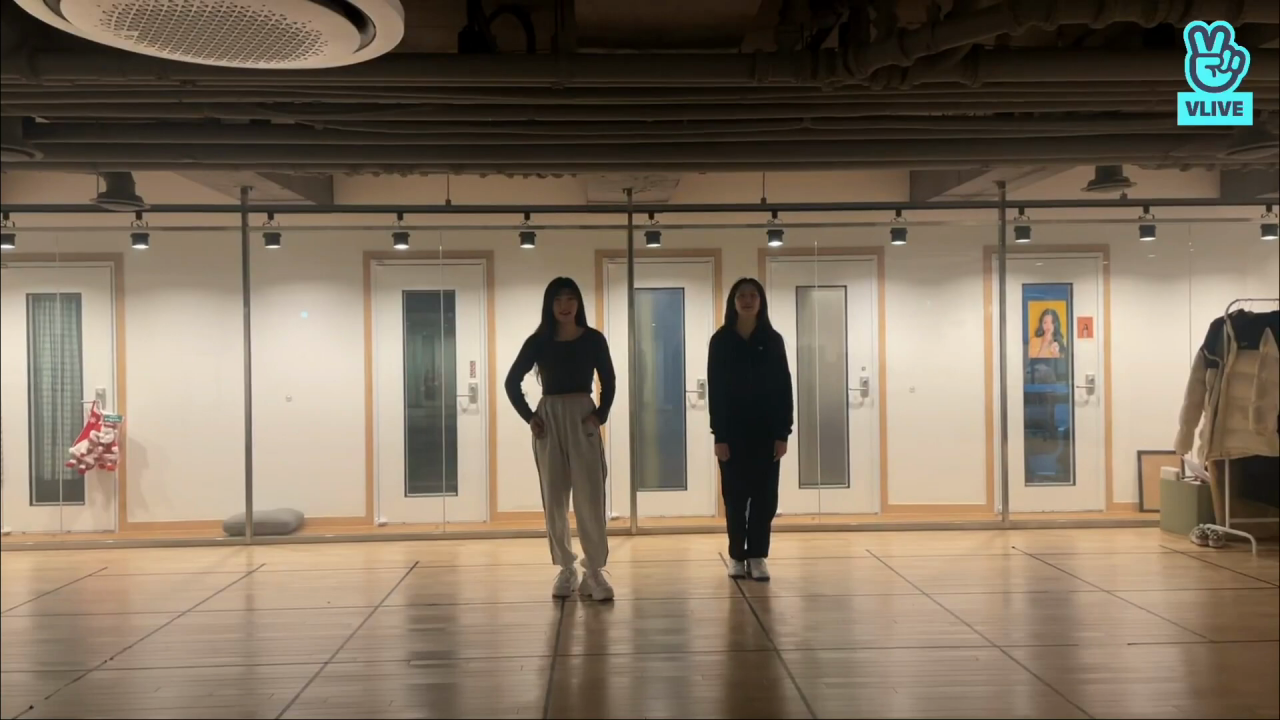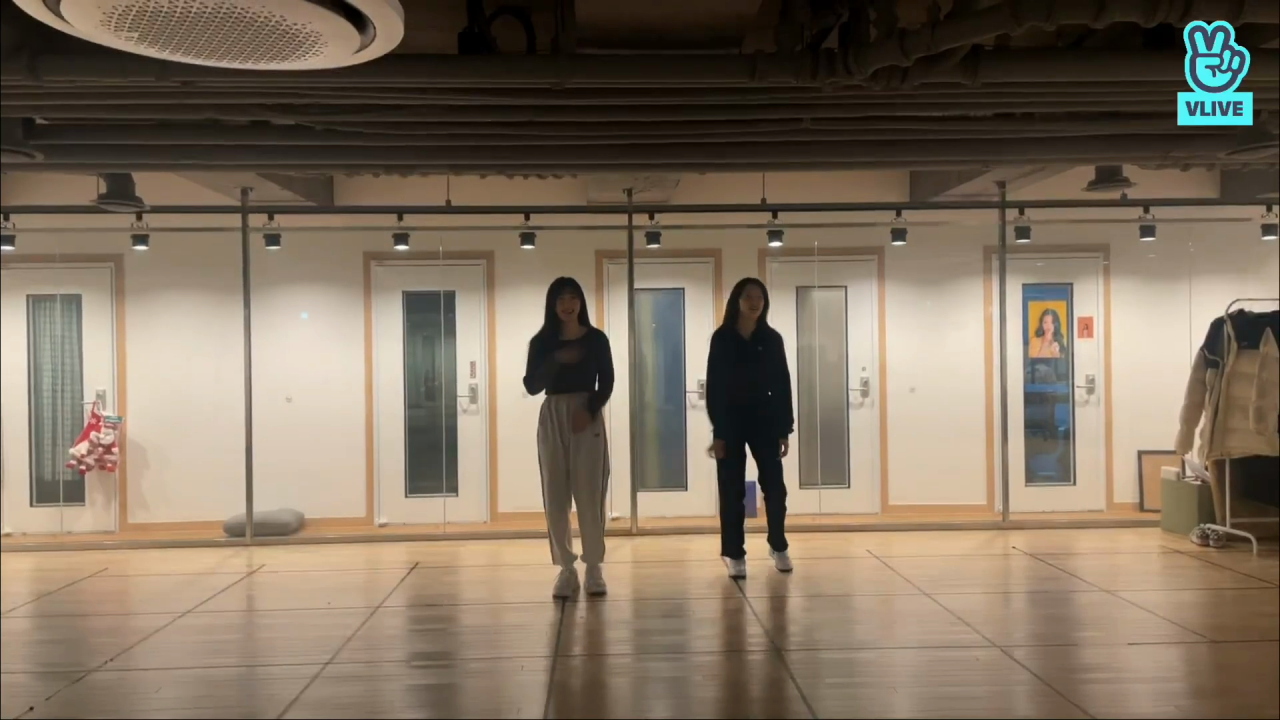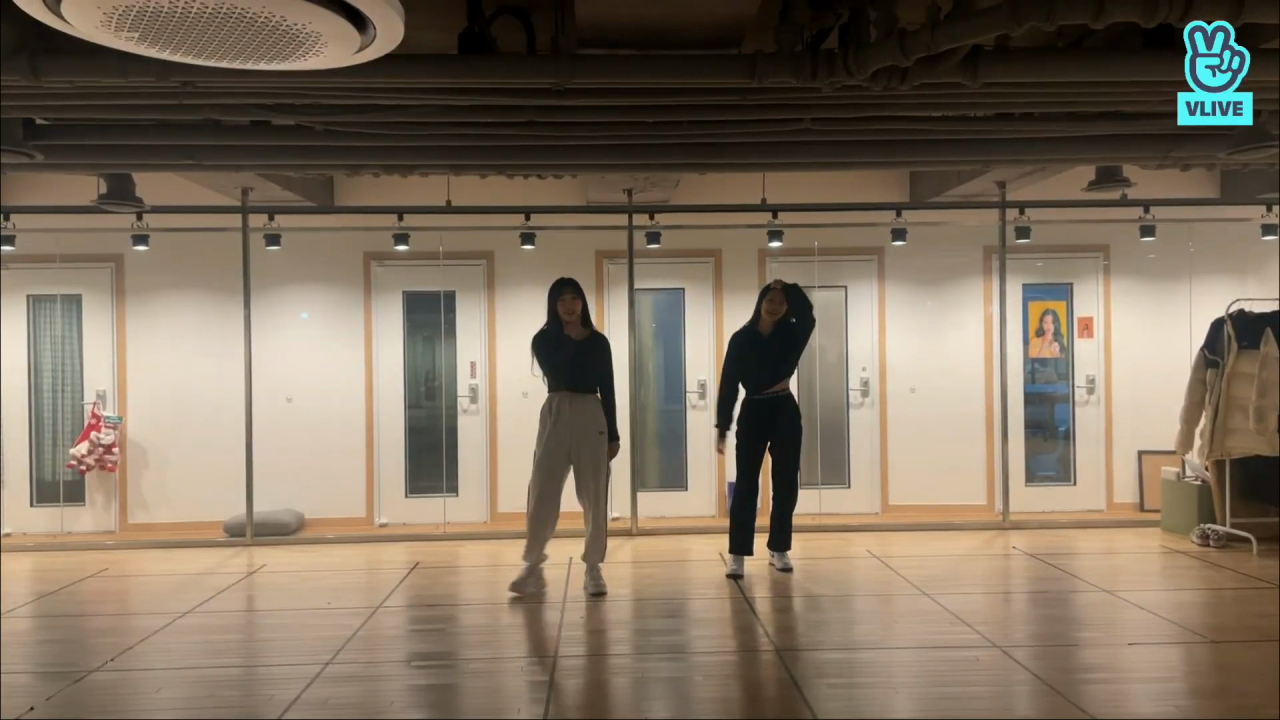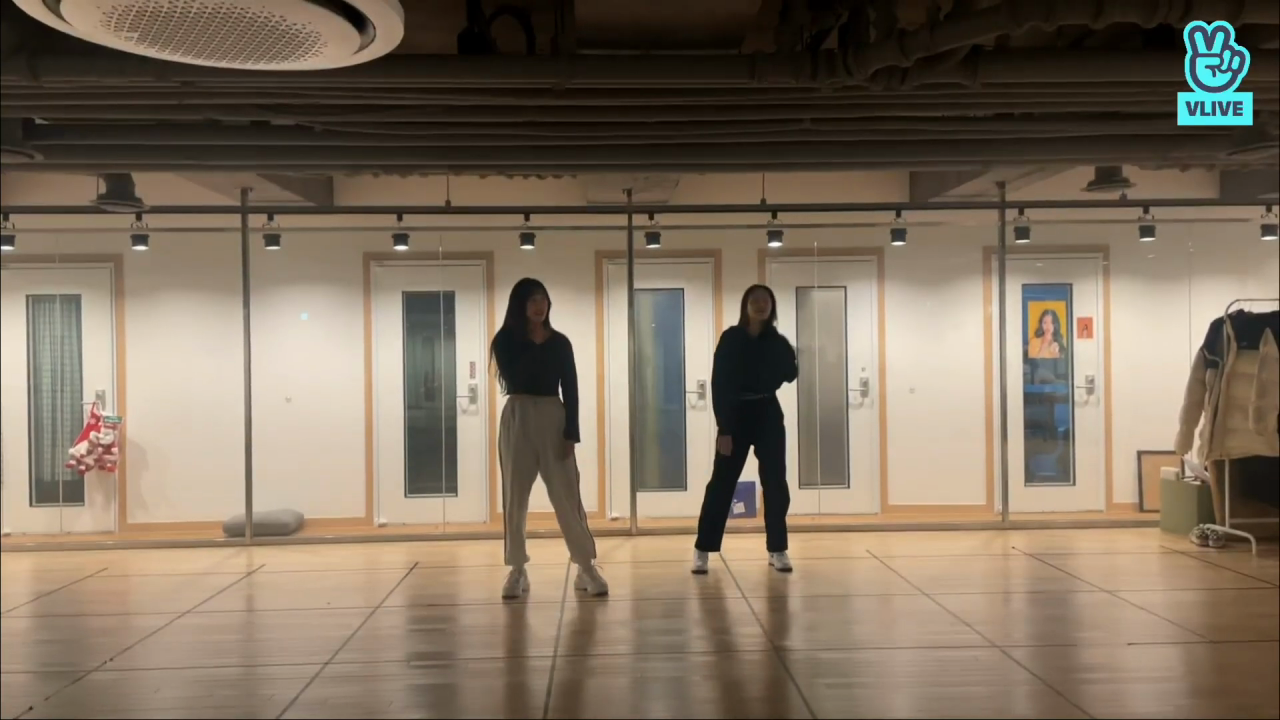
dt=0.7s
person 1, frame 1
left shoulder: (593, 339)
right shoulder: (538, 342)
left elbow: (609, 381)
right elbow: (512, 382)
left wrist: (601, 414)
right wrist: (529, 416)
left hip: (582, 417)
right hip: (549, 417)
left knee: (589, 495)
right knee: (554, 498)
left ankle: (593, 571)
right ankle: (566, 569)
person 1, frame 2
left shoulder: (596, 339)
right shoulder: (542, 342)
left elbow: (607, 382)
right elbow: (530, 385)
left wrist: (591, 410)
right wrist: (556, 361)
left hip: (587, 419)
right hip: (552, 418)
left knee: (590, 495)
right knee: (555, 497)
left ankle: (593, 567)
right ankle: (566, 569)
person 1, frame 3
left shoulder: (598, 341)
right shoulder: (544, 339)
left elbow: (607, 388)
right elbow: (555, 372)
left wrist: (613, 433)
right wrist: (569, 339)
left hip: (590, 416)
right hip: (555, 415)
left knee: (594, 496)
right knee: (542, 493)
left ankle: (593, 568)
right ankle: (534, 568)
person 1, frame 4
left shoulder: (560, 342)
right shoulder: (505, 341)
left elbow: (570, 389)
right elbow: (514, 379)
left wrist: (571, 433)
right wrist: (534, 345)
left hip: (553, 417)
right hip: (517, 418)
left knee: (567, 495)
right knee: (515, 497)
left ankle: (586, 567)
right ankle: (517, 570)
person 2, frame 1
left shoulder: (772, 340)
right shoulder: (721, 340)
left elbow: (783, 386)
right elbow: (715, 390)
left wrist: (783, 431)
right wrist: (719, 435)
left hip: (765, 419)
right hip: (733, 421)
left knee: (765, 491)
right knee: (735, 491)
left ankle: (756, 556)
right ankle: (736, 555)
person 2, frame 2
left shoulder: (772, 339)
right shoulder: (722, 338)
left elbow: (782, 384)
right elbow: (715, 387)
left wrist: (784, 429)
right wrist: (718, 431)
left hip: (764, 415)
right hip: (731, 417)
left knee: (774, 485)
right knee: (731, 489)
left ankle: (778, 547)
right ankle: (734, 555)
person 2, frame 3
left shoulder: (789, 334)
right shoulder: (742, 338)
left elbow: (807, 316)
right elbow: (729, 383)
left wrist: (790, 289)
right wrist: (722, 428)
left hip: (785, 411)
right hip: (754, 412)
left knee: (786, 484)
right knee: (745, 485)
left ankle: (779, 549)
right ankle: (737, 554)
person 2, frame 4
left shoulder: (775, 343)
right shoulder: (730, 338)
left elbow: (790, 374)
right elbow: (720, 385)
left wrist: (771, 334)
right wrist: (723, 428)
left hip: (767, 414)
right hip: (736, 414)
left knee: (775, 485)
right knee: (721, 483)
left ankle: (777, 550)
right ankle: (703, 550)
